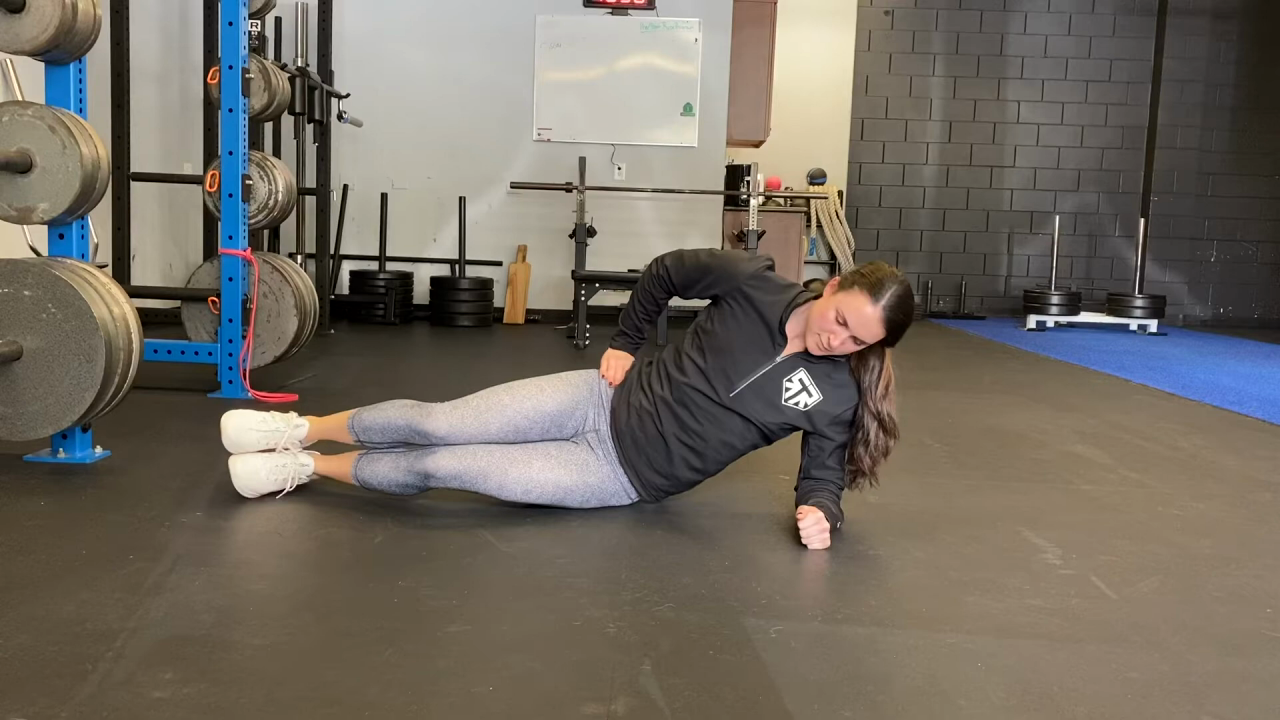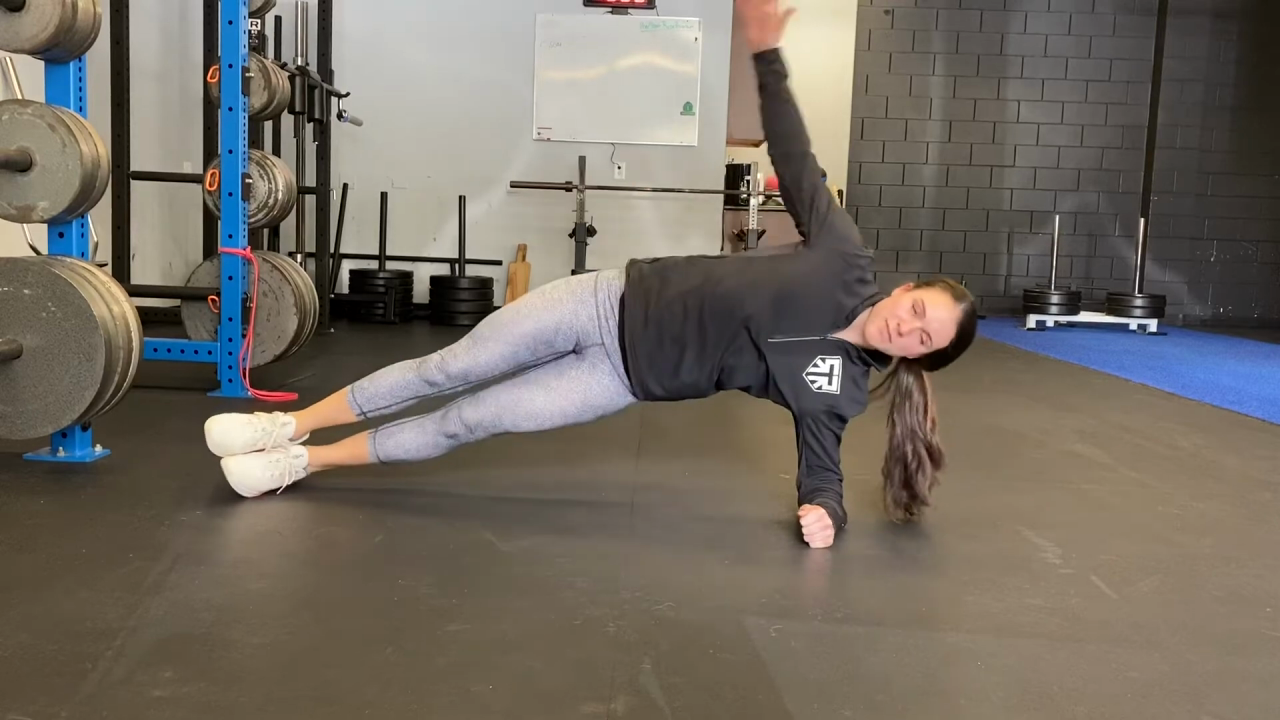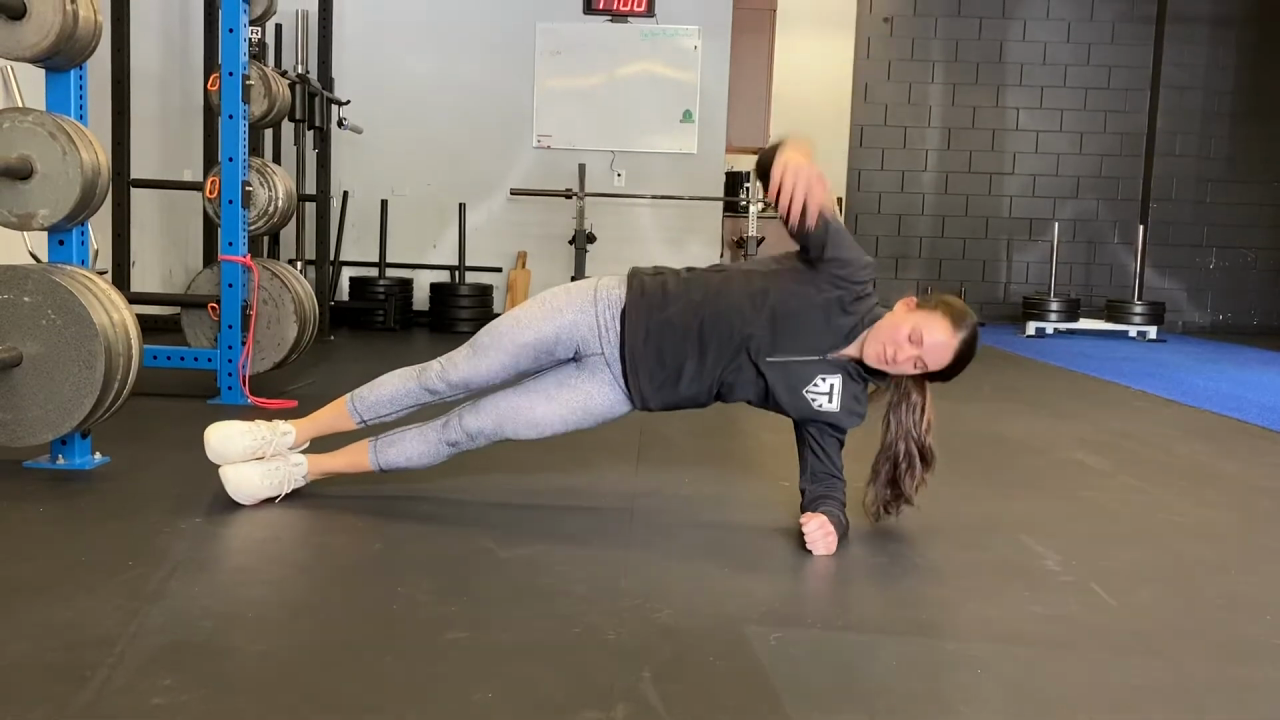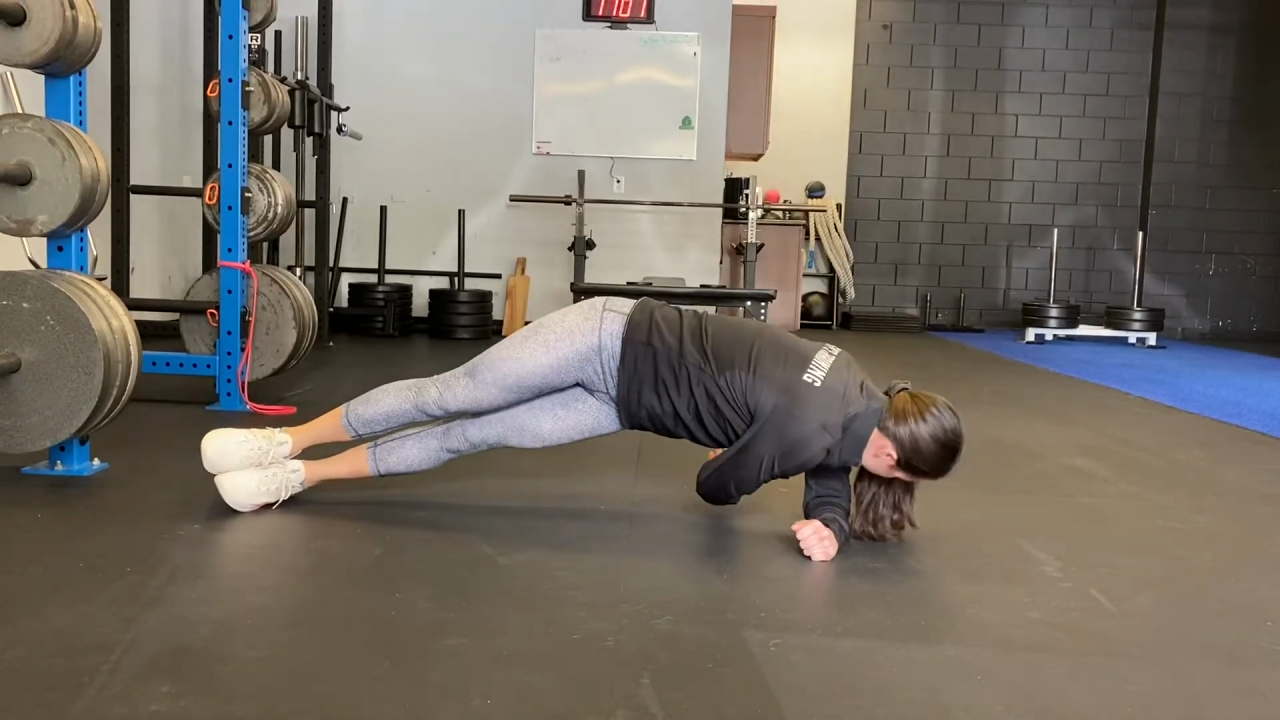
dt=1s
person 1, frame 1
left shoulder: (838, 399)
right shoulder: (754, 283)
left elbow: (824, 475)
right elbow: (664, 272)
left wrist: (819, 511)
right wrist: (622, 343)
left hip: (626, 474)
right hip: (607, 397)
left knee: (444, 469)
right knee: (434, 422)
left ankle: (306, 468)
right ankle: (301, 427)
person 1, frame 2
left shoulder: (836, 388)
right shoulder: (845, 262)
left elbow: (821, 460)
right elbow: (793, 158)
left wrist: (821, 511)
left hip: (629, 375)
right hip: (613, 300)
left knee: (464, 423)
right knee: (445, 371)
left ankle: (300, 463)
right ankle: (286, 427)
person 1, frame 3
left shoulder: (835, 398)
right shoulder: (847, 280)
left elbow: (822, 472)
right elbow: (775, 187)
left wrist: (824, 513)
right wrist: (793, 156)
left hip: (629, 386)
right hip: (616, 307)
left knee: (468, 430)
right knee: (448, 378)
left ankle: (300, 470)
right ankle: (287, 435)
person 1, frame 4
left shoulder: (855, 403)
right shoulder: (812, 424)
left elbow: (829, 483)
right elbow: (716, 484)
left wrist: (827, 526)
right wrist: (732, 472)
left hip: (617, 405)
right hip: (613, 342)
left knee: (468, 436)
right knee: (449, 396)
left ankle: (300, 475)
right ankle: (287, 439)
